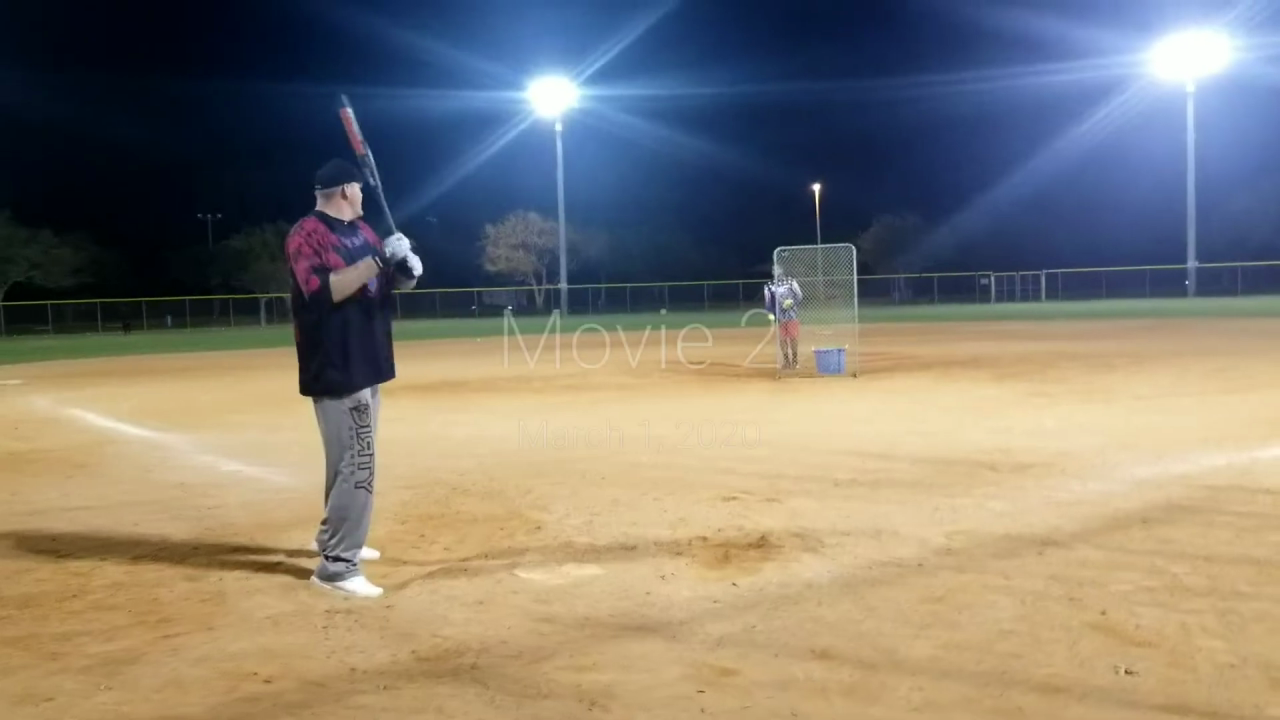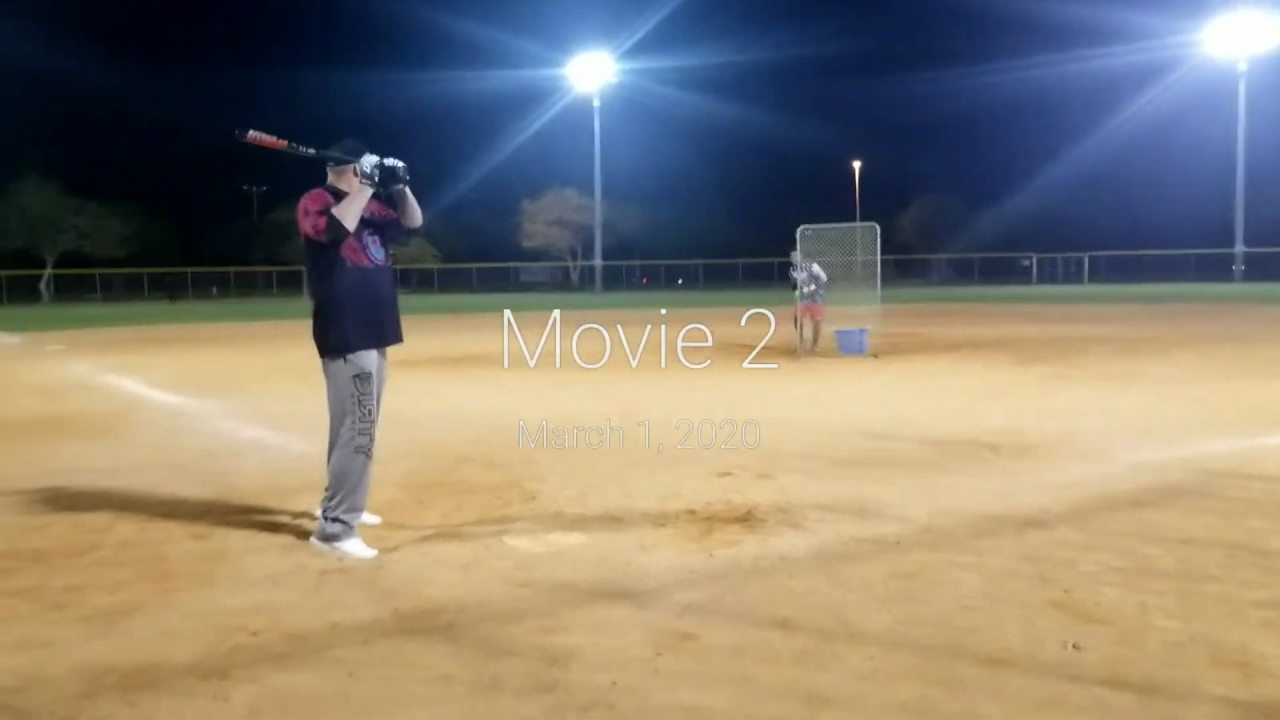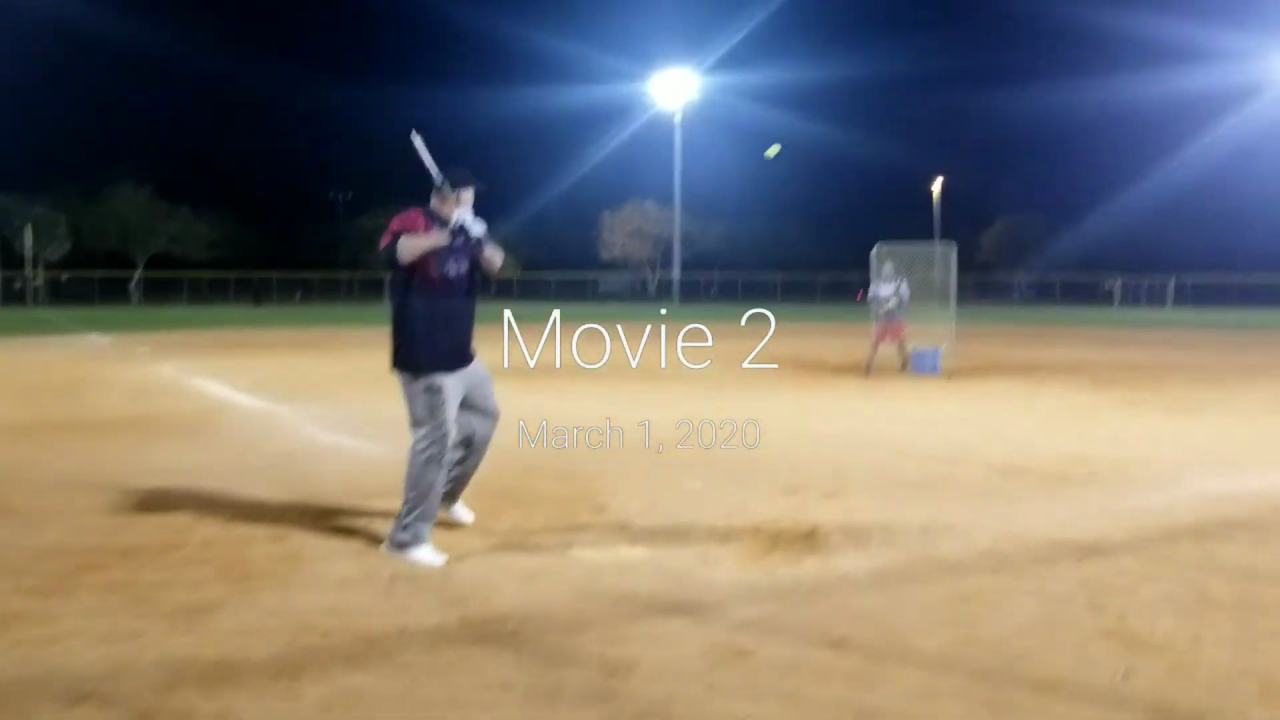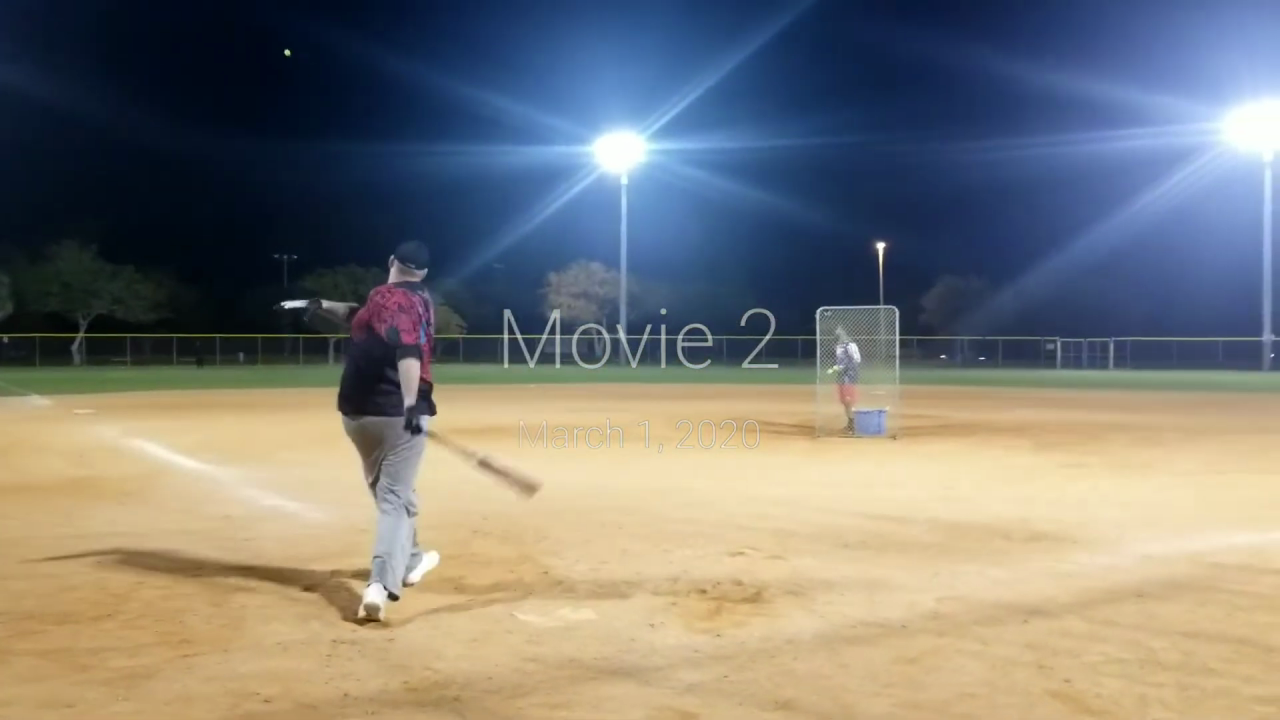
dt=1s
person 1, frame 1
left shoulder: (363, 232)
right shoulder: (307, 234)
left elbow: (394, 283)
right elbow: (326, 291)
left wrist: (405, 264)
right wrist: (379, 256)
left hip: (367, 363)
right hip: (335, 368)
left knee: (351, 460)
right knee: (356, 464)
left ankle: (334, 536)
right ankle: (337, 565)
person 1, frame 2
left shoulder: (370, 206)
right shoulder: (316, 202)
left elbow: (412, 223)
right elbow: (335, 229)
left wrist: (399, 185)
right wrist: (366, 185)
left hip: (374, 331)
right hip: (345, 334)
left knee: (359, 424)
right knee: (357, 428)
left ankle: (340, 503)
right ankle: (334, 526)
person 1, frame 3
left shoulder: (468, 229)
right shoulder: (414, 221)
left elbow: (494, 264)
right elbow: (392, 252)
left wrist: (479, 242)
right wrist: (446, 234)
left hip: (461, 352)
right hip: (425, 355)
left knee: (484, 416)
right knee: (434, 438)
left ankle: (445, 496)
right ankle: (408, 536)
person 1, frame 4
left shoulder: (385, 296)
right shoulder: (419, 299)
left elbow: (404, 346)
left wrist: (408, 406)
right wrist: (320, 306)
left hip: (361, 413)
right hip: (402, 413)
left knee: (387, 492)
right knee: (395, 497)
left ankle: (404, 562)
right ankle: (382, 584)
